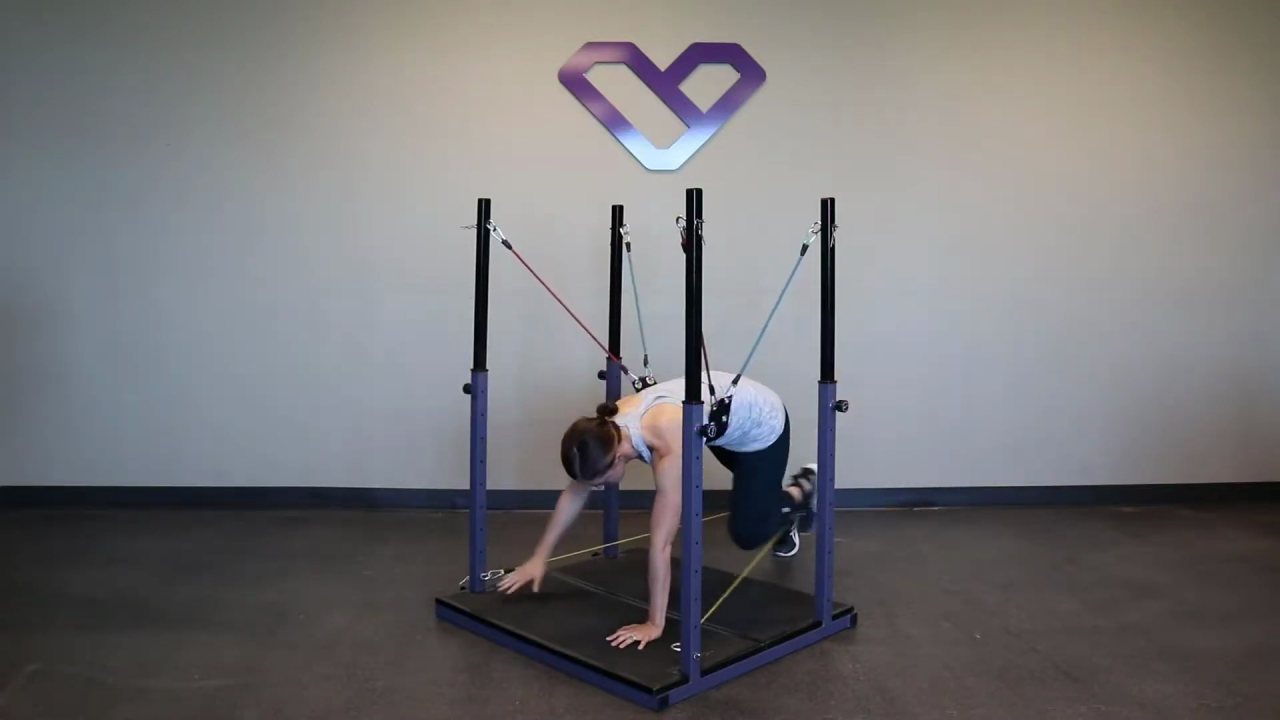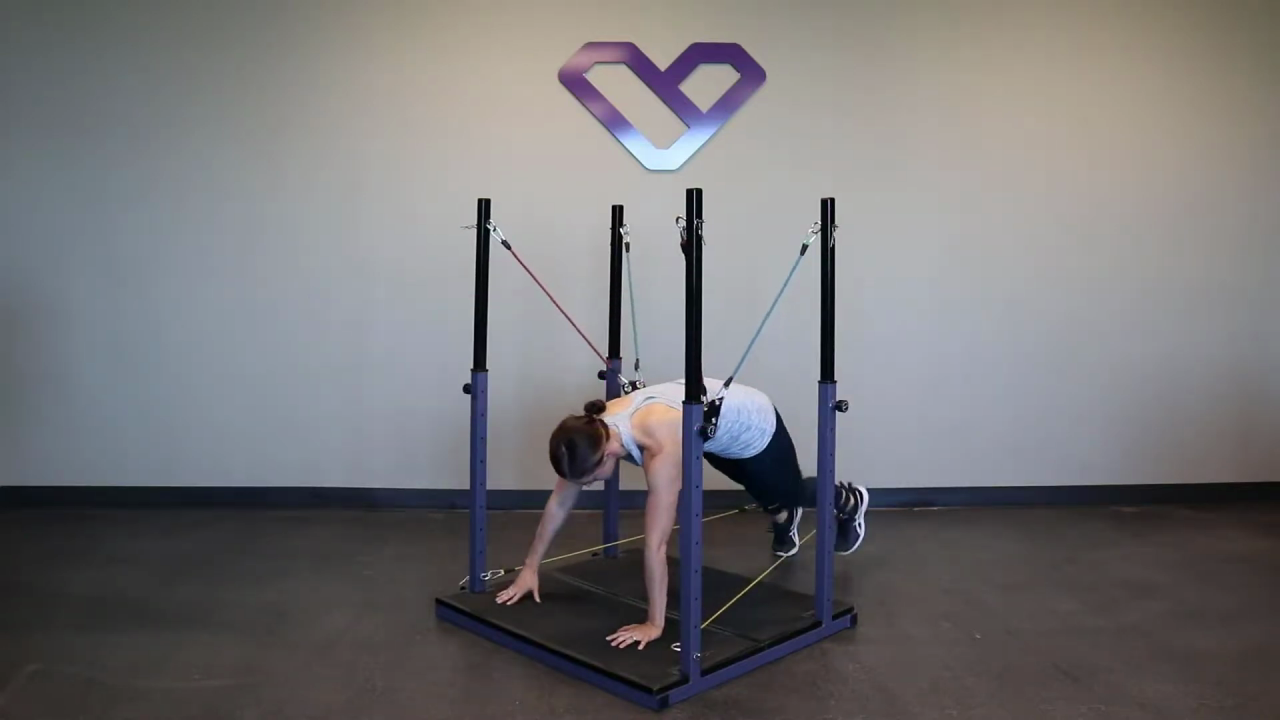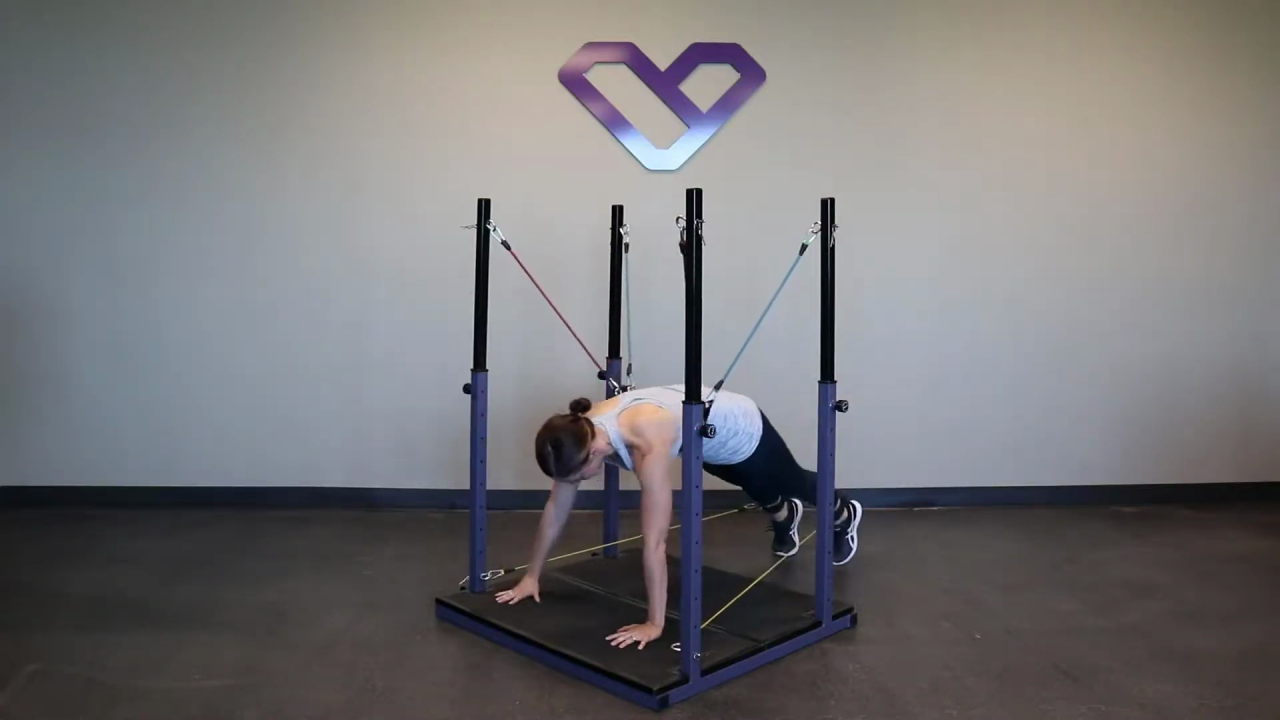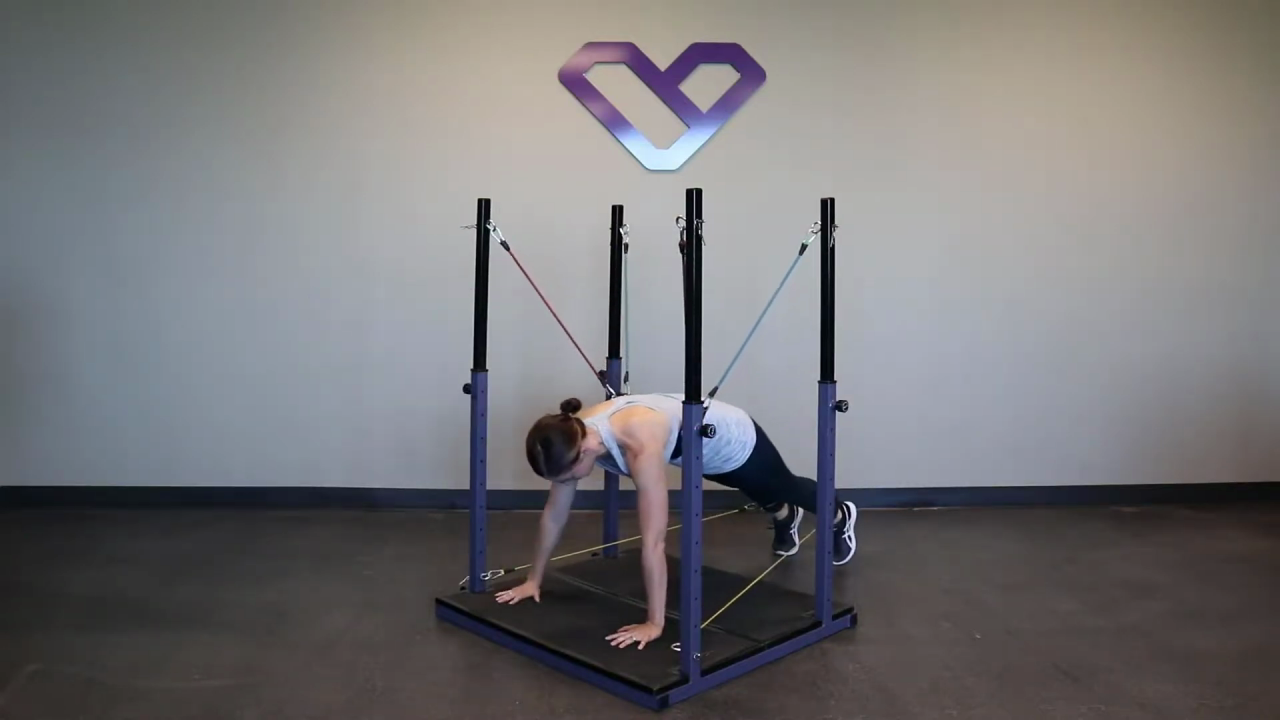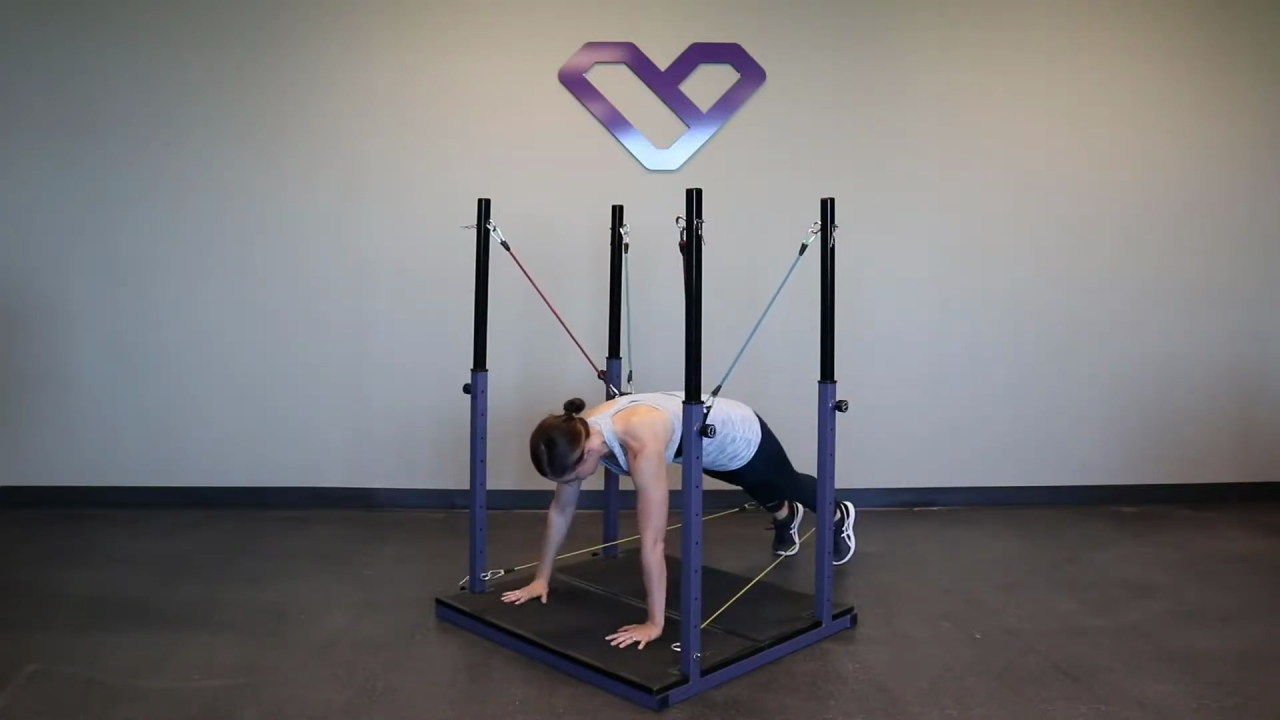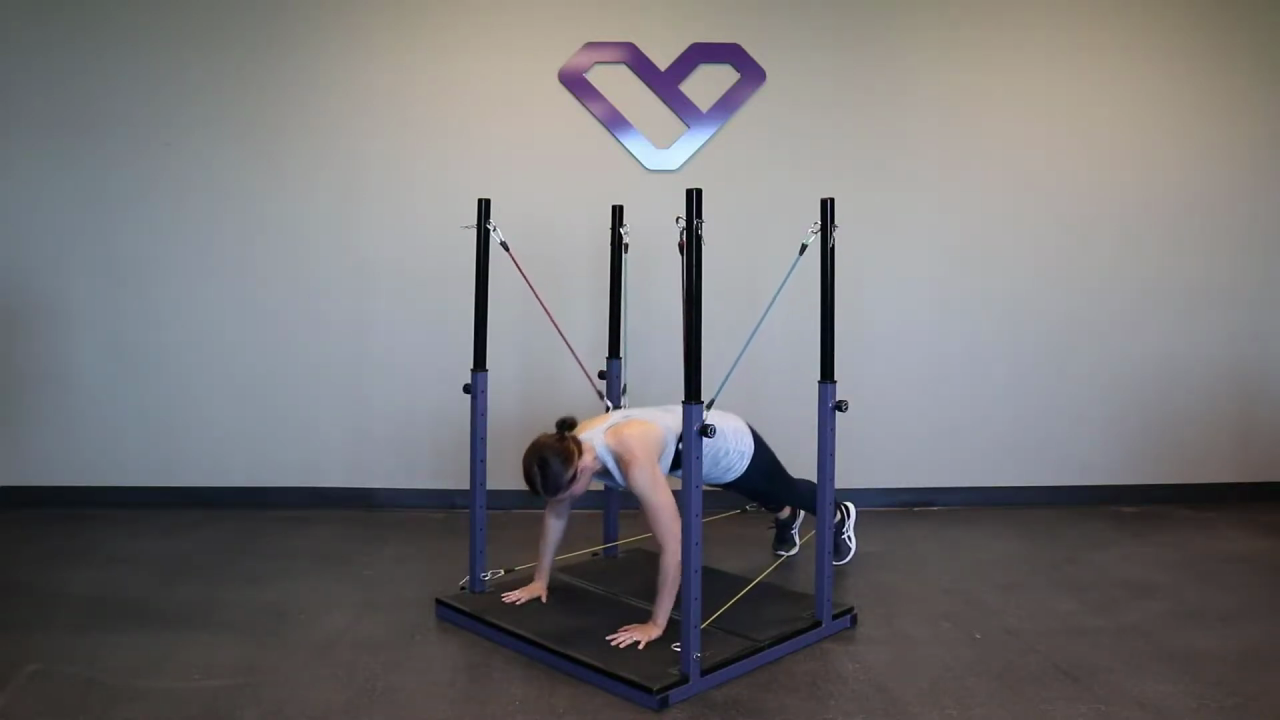
dt=0.2s
person 1, frame 1
left shoulder: (668, 446)
right shoulder: (605, 428)
left elbow: (661, 544)
right elbow: (573, 495)
left wrist: (654, 624)
right wrist: (538, 557)
left hip: (759, 420)
left knee: (749, 534)
right knee: (751, 477)
left ankle: (805, 487)
right ankle: (777, 506)
person 1, frame 2
left shoulder: (657, 445)
right shoulder: (593, 433)
left elbow: (656, 543)
right elbow: (559, 502)
left wrist: (654, 624)
right wrist: (530, 568)
left hip: (750, 423)
right hip: (715, 407)
left knee: (788, 493)
right knee: (754, 483)
left ankle: (848, 502)
right ankle: (784, 520)
person 1, frame 3
left shoulder: (647, 444)
right shoulder: (581, 434)
left elbow: (654, 542)
right elbow: (555, 508)
left wrist: (655, 624)
right wrist: (531, 576)
left hip: (739, 429)
right hip: (703, 420)
left knee: (793, 482)
right knee: (753, 484)
left ankle: (844, 514)
right ankle: (785, 515)
person 1, frame 4
left shoulder: (638, 445)
right shoulder: (572, 435)
left elbow: (653, 541)
right elbow: (554, 513)
left wrist: (654, 623)
right wrist: (533, 579)
left hip: (731, 438)
left knee: (783, 486)
right knee: (757, 489)
left ankle: (840, 517)
right ankle: (786, 518)
person 1, frame 5
left shoulder: (640, 444)
right shoulder: (577, 435)
left elbow: (652, 542)
right elbow: (561, 510)
left wrist: (654, 623)
right wrist: (541, 578)
left hip: (737, 436)
left knee: (788, 484)
right knee: (759, 488)
left ankle: (838, 517)
right ankle: (785, 515)
person 1, frame 6
left shoulder: (634, 458)
right shoulder: (570, 450)
left elbow: (674, 545)
right elbow: (555, 515)
left wrist: (656, 624)
right wrist: (540, 580)
left hip: (729, 447)
left knee: (785, 490)
right knee: (763, 495)
left ankle: (839, 517)
right ankle: (787, 517)
